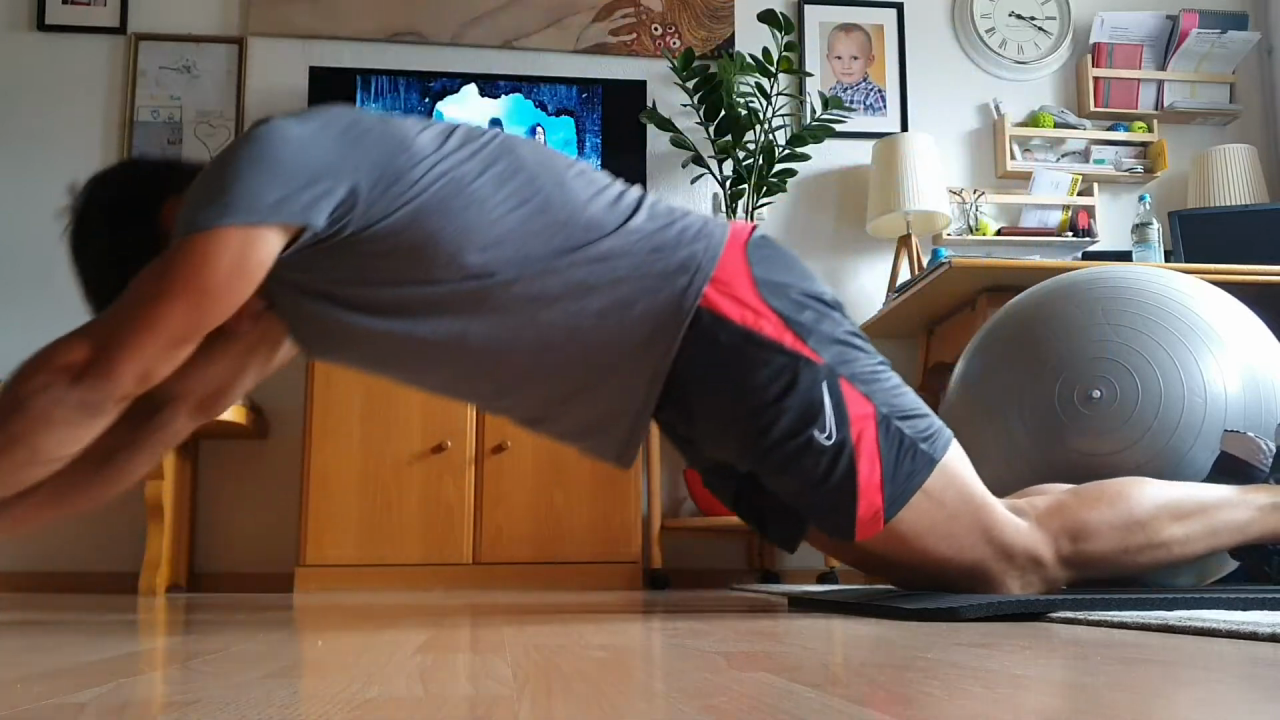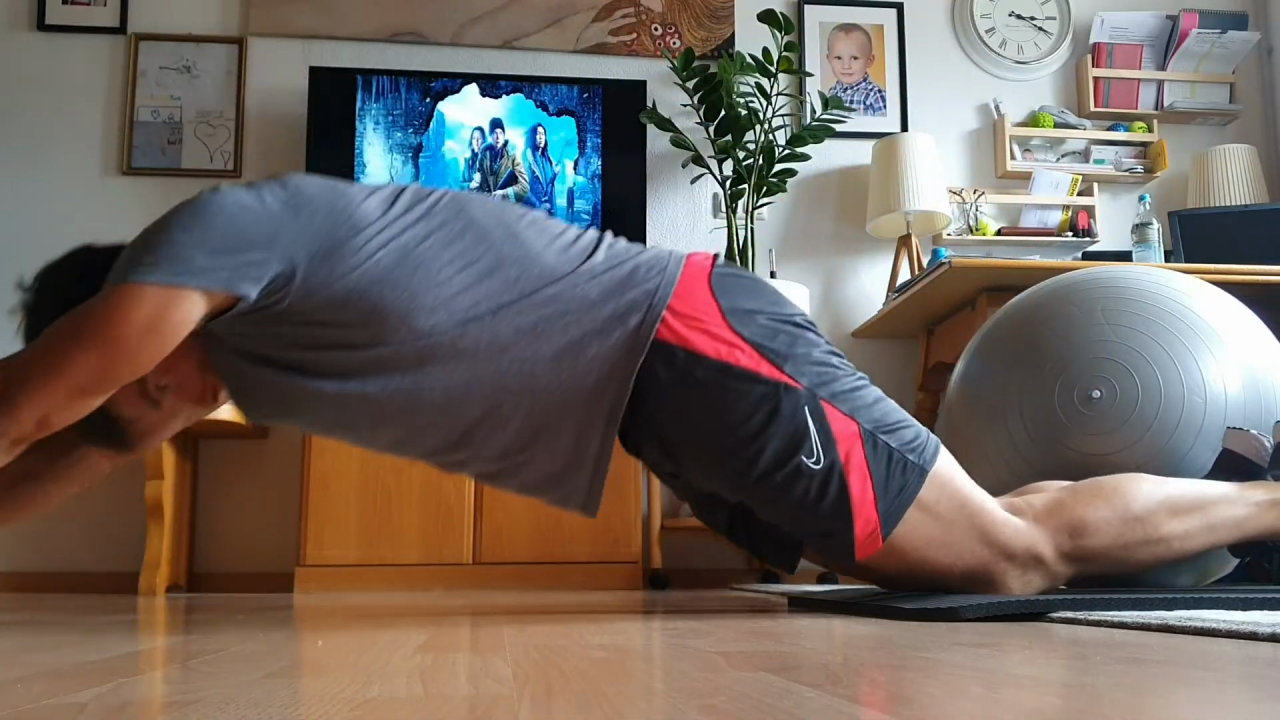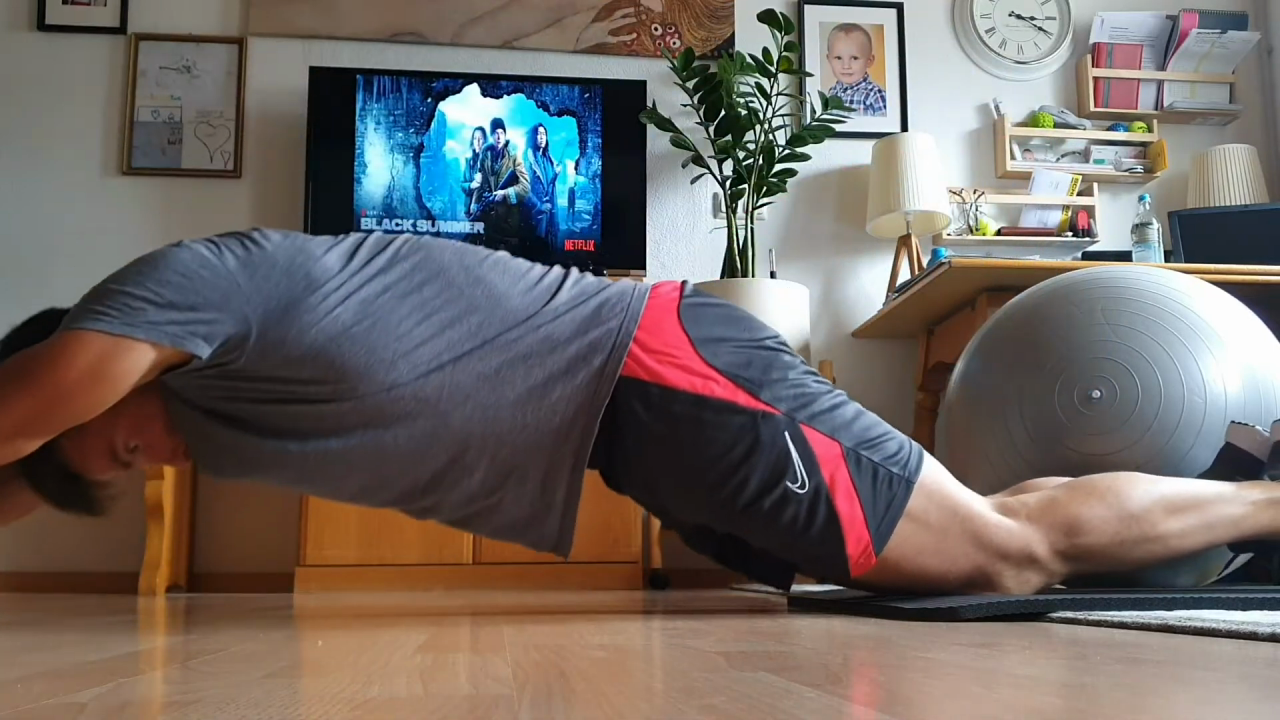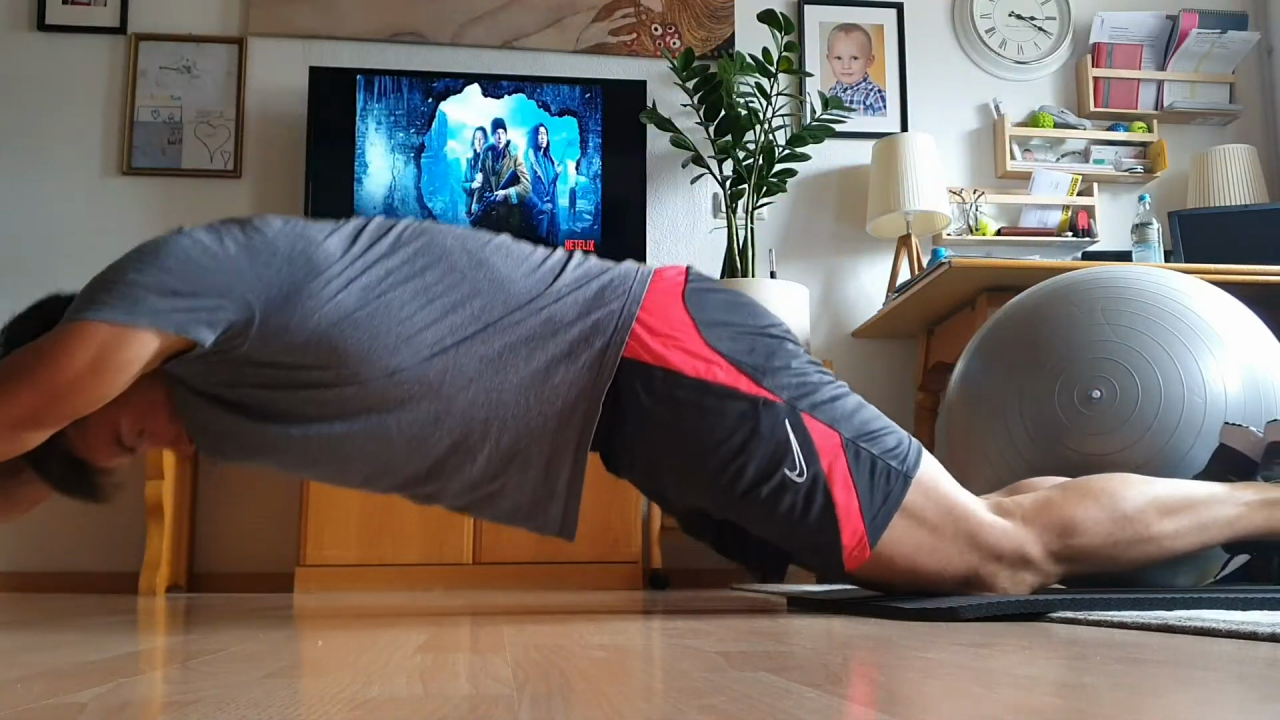
dt=0.3s
person 1, frame 1
left shoulder: (277, 161)
right shoulder: (294, 263)
right elbow: (164, 419)
left hip: (732, 322)
right hip: (704, 362)
left knee: (1015, 553)
right knee: (982, 550)
person 1, frame 2
left shoulder: (226, 232)
right shoulder: (241, 331)
left hip: (690, 346)
right hip: (674, 383)
left knee: (1015, 551)
right knee: (999, 543)
person 1, frame 3
left shoulder: (183, 286)
right shoulder: (205, 375)
left hip: (663, 376)
right hip: (650, 410)
left knee: (1011, 549)
right knee: (993, 543)
person 1, frame 4
left shoulder: (184, 275)
right shoulder: (205, 371)
left hip: (666, 360)
right hip: (652, 401)
left knee: (1002, 552)
right knee: (982, 540)
